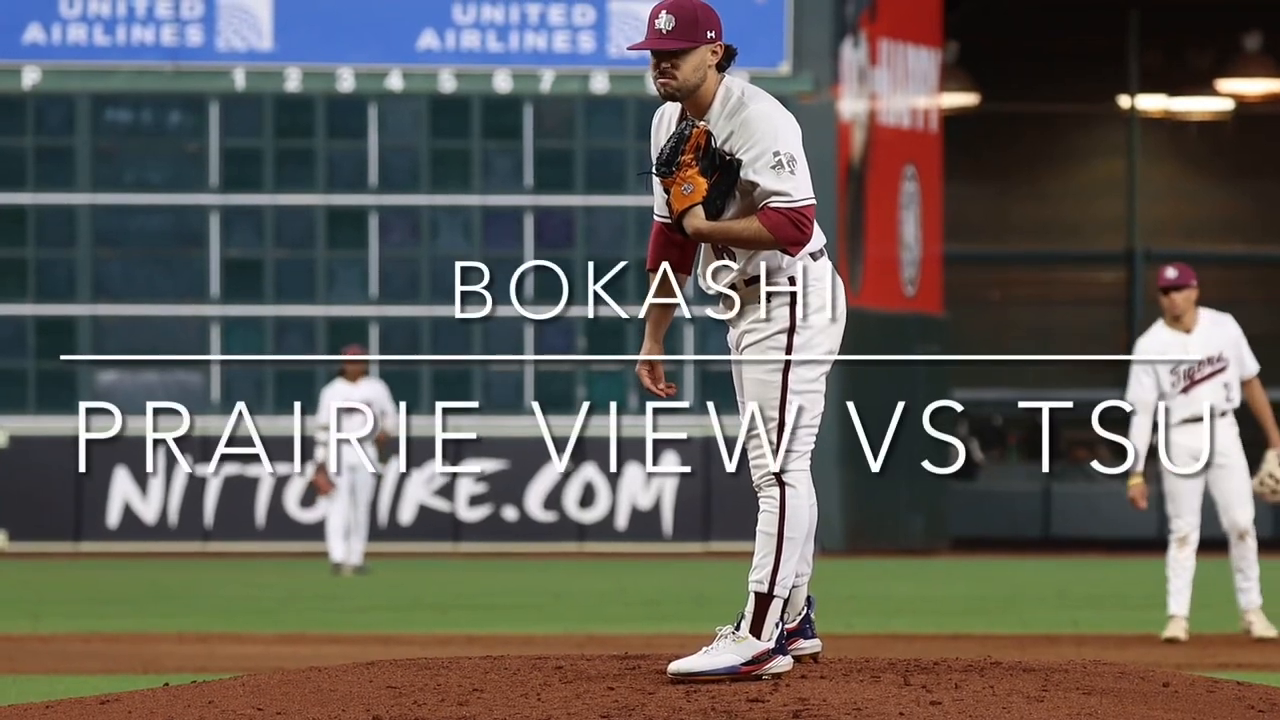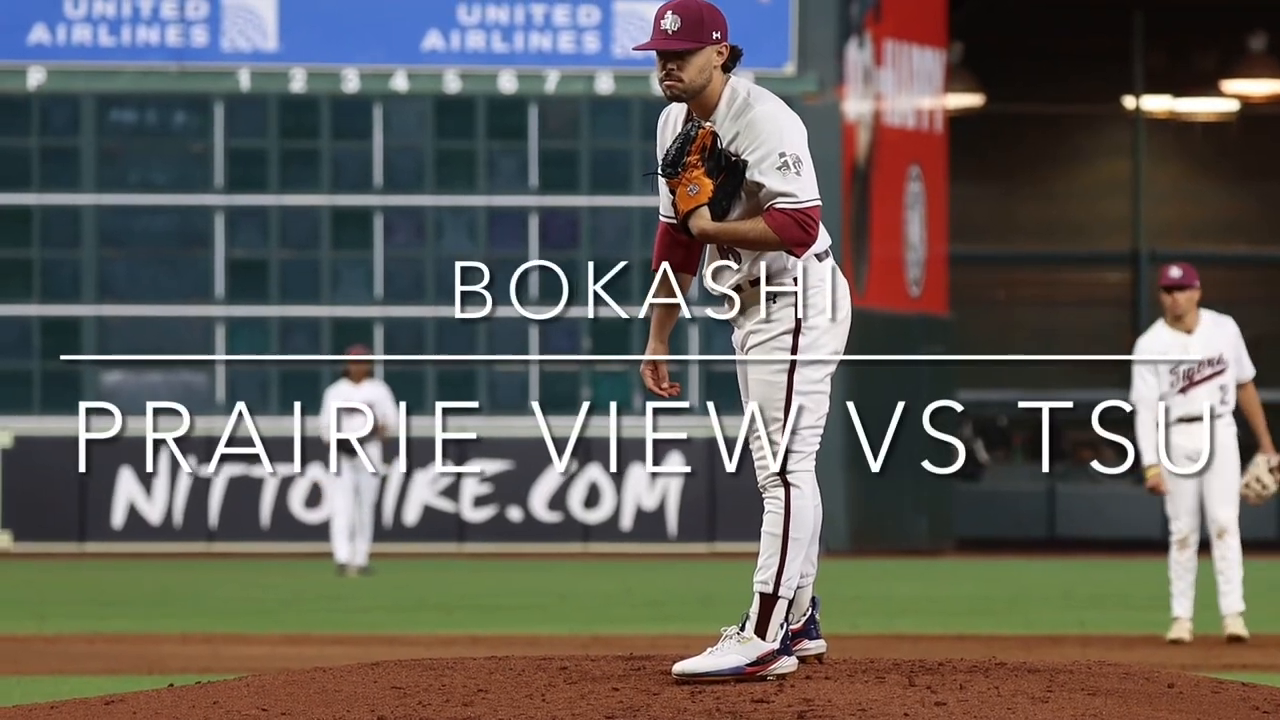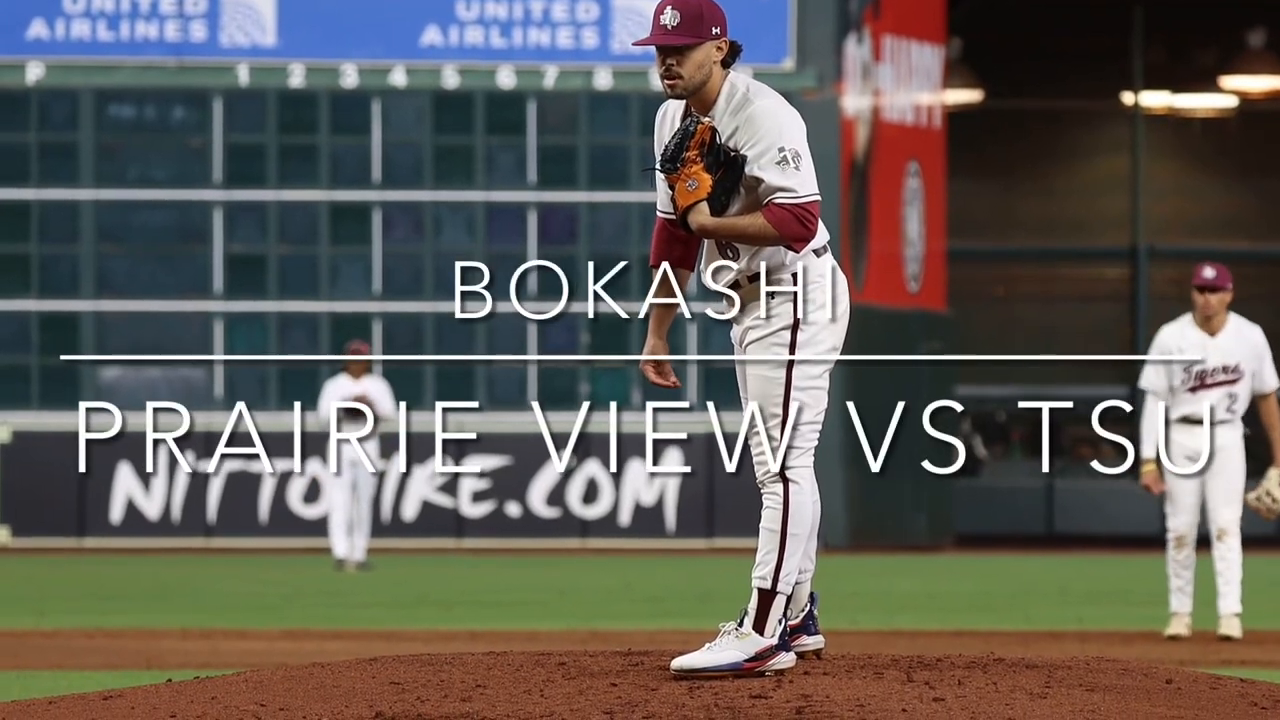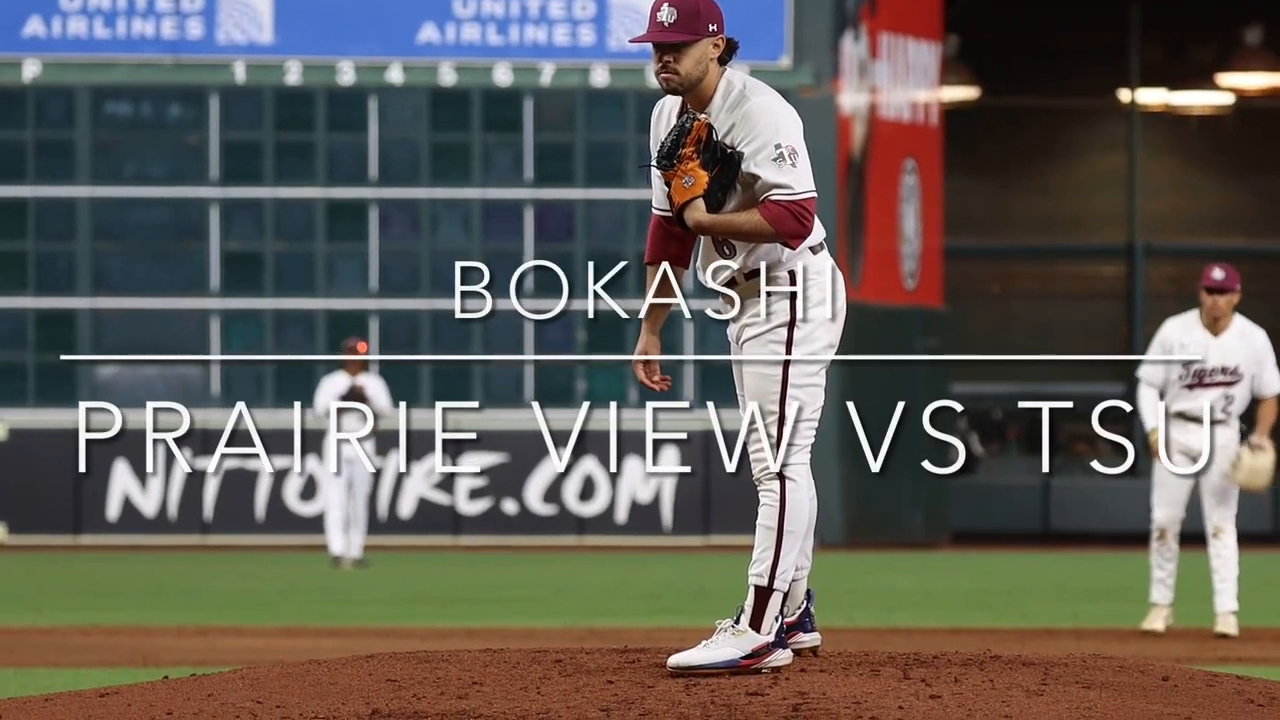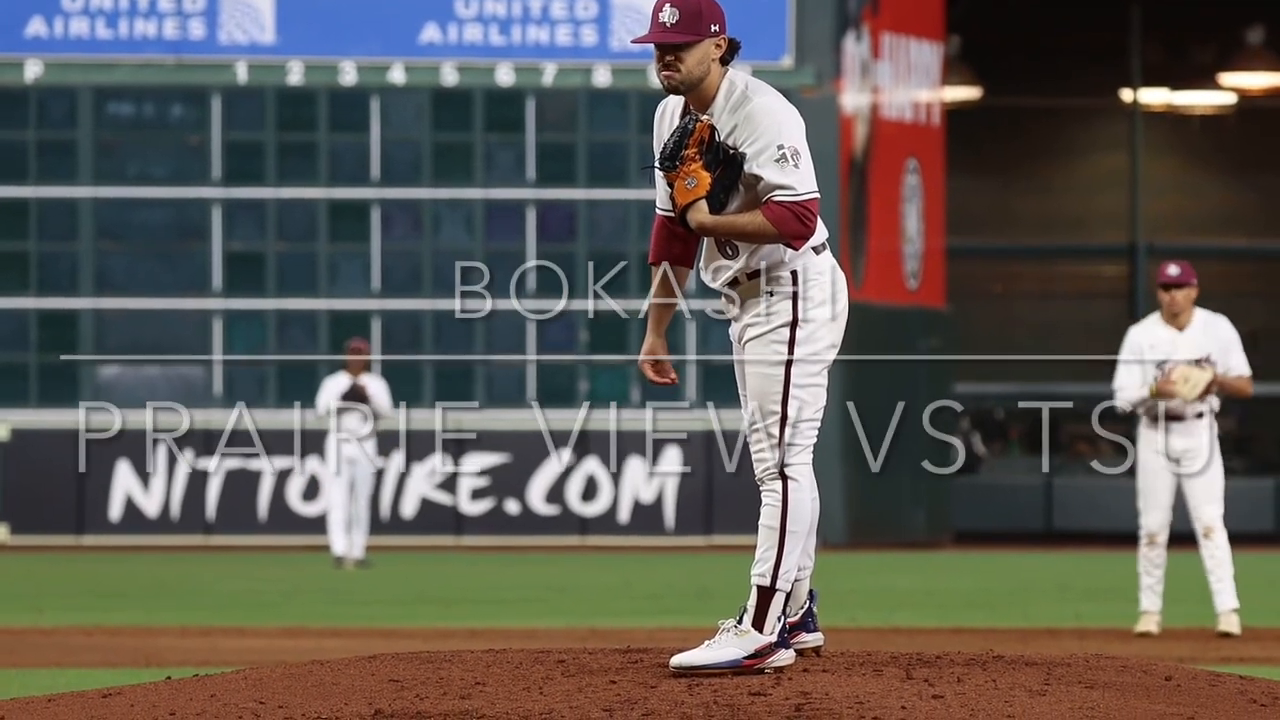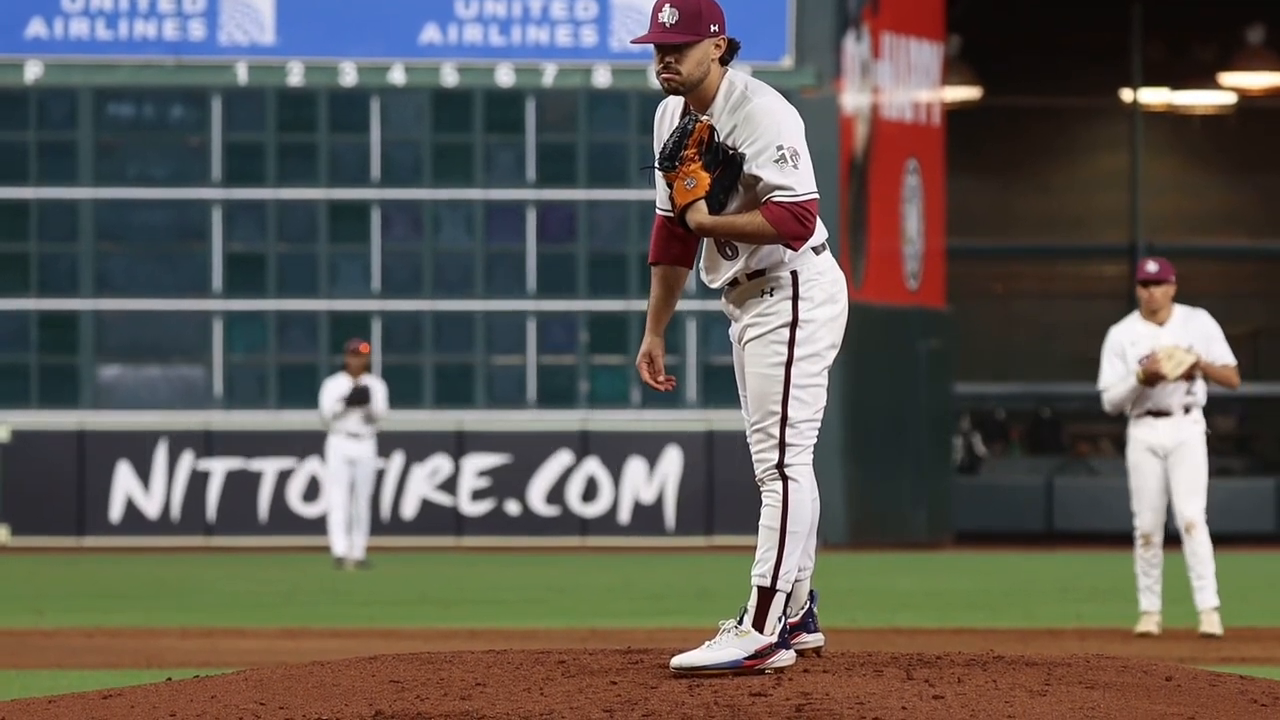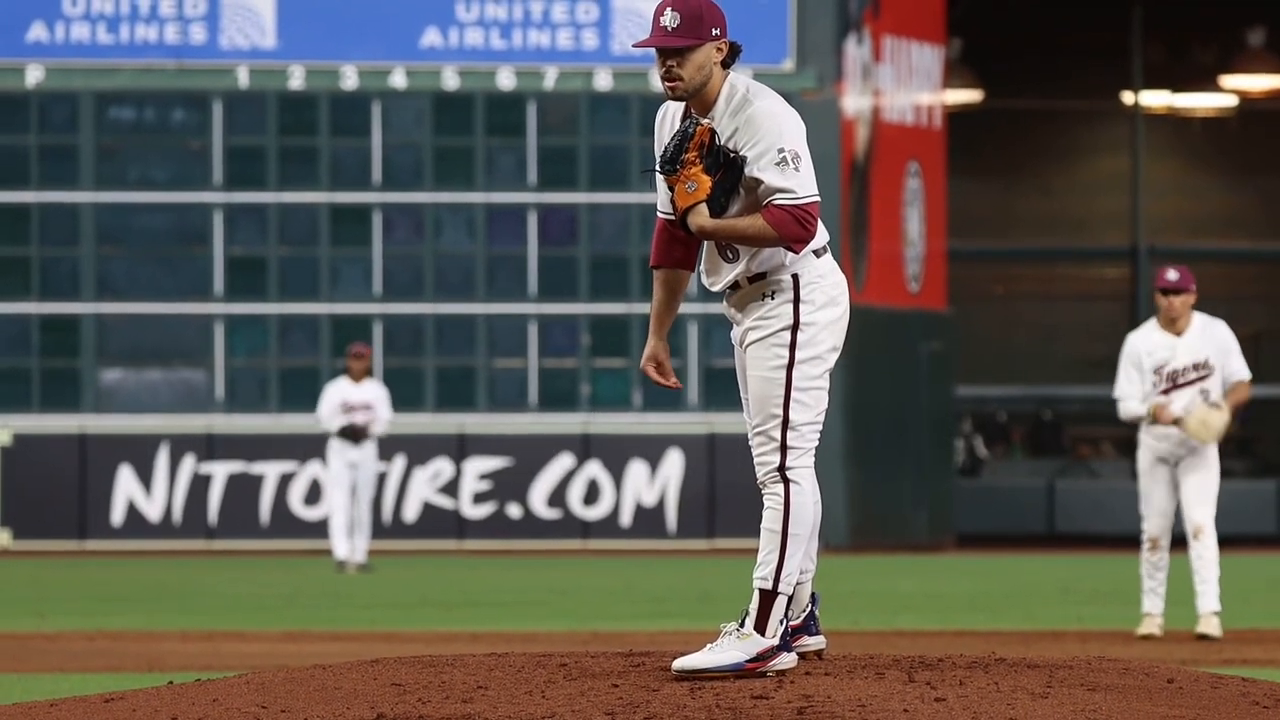
dt=0.4s
person 1, frame 1
left shoulder: (757, 119)
right shoulder: (667, 122)
left elbow: (793, 225)
right elbow: (669, 236)
left wrist: (703, 227)
right wrist: (653, 337)
left hip: (791, 301)
right hip: (744, 305)
left knee: (778, 467)
right knee: (775, 467)
left ankle: (760, 637)
right ankle: (792, 620)
person 1, frame 2
left shoulder: (762, 120)
right shoulder: (673, 123)
left elbow: (799, 226)
right elbow: (674, 237)
left wrist: (709, 228)
right wrist: (658, 339)
left hip: (797, 302)
right hip: (751, 307)
left knee: (784, 468)
right knee: (781, 469)
left ankle: (766, 638)
right ankle: (798, 620)
person 1, frame 3
left shoulder: (762, 114)
right shoulder: (671, 118)
left elbow: (798, 220)
right elbow: (672, 232)
left wrist: (708, 223)
right wrist: (657, 333)
left hip: (795, 297)
right hip: (748, 301)
left knee: (782, 464)
right knee: (779, 464)
left ankle: (763, 633)
right ankle: (796, 616)
person 1, frame 4
left shoulder: (759, 111)
right shoulder: (667, 115)
left elbow: (795, 217)
right elbow: (667, 228)
left wrist: (704, 220)
right wrist: (650, 329)
left hip: (792, 293)
right hip: (744, 298)
left knee: (779, 461)
right knee: (775, 461)
left ankle: (760, 630)
right ankle: (793, 613)
person 1, frame 5
left shoulder: (761, 112)
right shoulder: (670, 115)
left elbow: (797, 218)
right elbow: (671, 227)
left wrist: (707, 221)
right wrist: (656, 329)
left hip: (793, 294)
right hip: (746, 299)
left knee: (781, 459)
right knee: (776, 460)
left ankle: (763, 631)
right ankle: (795, 613)
person 1, frame 6
left shoulder: (760, 112)
right shoulder: (670, 116)
left elbow: (797, 219)
right elbow: (671, 228)
left wrist: (706, 221)
right wrist: (654, 331)
left hip: (793, 293)
right hip: (746, 299)
left knee: (781, 460)
right knee: (777, 460)
left ankle: (763, 631)
right ankle: (796, 613)
person 1, frame 7
left shoulder: (761, 115)
right shoulder: (671, 120)
left elbow: (797, 222)
right elbow: (672, 233)
left wrist: (708, 225)
right wrist: (658, 334)
left hip: (794, 297)
right hip: (747, 302)
left knee: (782, 463)
right knee: (779, 463)
left ankle: (765, 634)
right ankle: (797, 616)
person 2, frame 1
left shoulder: (1225, 326)
right shoulder: (1150, 344)
right elbow: (1141, 411)
right wrist: (1136, 473)
left hip: (1223, 433)
right hip: (1180, 440)
left knee: (1240, 522)
right knee: (1182, 530)
right ankle: (1177, 617)
person 2, frame 2
left shoulder: (1225, 328)
right shoulder: (1149, 344)
left elbow: (1245, 386)
right elbow: (1145, 410)
left wrist: (1265, 442)
right wrist: (1151, 466)
left hip: (1220, 434)
right hip: (1176, 439)
left knee: (1224, 523)
right knee: (1182, 532)
left ankle: (1233, 614)
right ankle: (1182, 619)
person 2, frame 3
right shoulder: (1169, 337)
right elbow: (1154, 401)
right wrist: (1148, 461)
left hip: (1226, 438)
right hip: (1181, 439)
left knee: (1225, 525)
right knee: (1180, 530)
left ankle: (1230, 614)
right ankle: (1180, 613)
person 2, frame 4
right shoulder: (1173, 331)
right elbow: (1148, 387)
right wrist: (1154, 431)
left hip: (1223, 437)
right hip: (1176, 433)
left knee: (1220, 523)
right knee: (1164, 521)
left ankle: (1226, 612)
right ankle: (1160, 605)
person 2, frame 5
left shoulder: (1219, 328)
right shoulder: (1140, 335)
left elbow: (1246, 388)
right elbow: (1123, 399)
left wrist: (1217, 379)
right wrist: (1153, 390)
left hip: (1200, 433)
right hip: (1154, 435)
left knee: (1209, 522)
right knee: (1153, 526)
left ankle: (1228, 610)
right ankle: (1150, 611)
person 2, frame 6
left shoulder: (1199, 322)
right shoulder: (1120, 334)
left elbow: (1233, 379)
right elbow: (1110, 402)
left wrist: (1201, 364)
right wrist: (1141, 376)
left hip: (1187, 428)
right hip: (1144, 433)
left knee: (1190, 517)
right knee: (1147, 525)
left ankle: (1208, 608)
right ankle: (1150, 611)
person 2, frame 7
left shoulder: (1217, 332)
right shoulder: (1137, 341)
left elbow: (1244, 386)
right elbow: (1124, 408)
left wrist: (1226, 403)
right wrist: (1151, 410)
left hip: (1200, 438)
right hip: (1154, 440)
left knee: (1200, 522)
right knee: (1155, 529)
left ankle: (1209, 613)
right ankle: (1152, 613)
person 3, frame 1
left shoulder: (864, 44)
right shoulder: (847, 46)
left elbow: (867, 87)
right elbow: (845, 89)
left hip: (860, 120)
right hip: (850, 120)
left knee: (858, 193)
right knee: (849, 198)
left ankle: (857, 274)
right ankle: (851, 273)
person 3, frame 2
left shoulder: (869, 44)
right shoulder: (852, 47)
left elbow: (872, 87)
right elbow: (850, 90)
left hip: (865, 120)
right hip: (854, 121)
left knee: (863, 194)
right knee: (854, 194)
left ankle: (862, 276)
right ankle: (856, 274)
person 3, frame 3
left shoulder: (867, 40)
right shoulder: (850, 42)
left elbow: (871, 82)
right elbow: (849, 84)
left hip: (864, 116)
right hip: (853, 117)
left knee: (862, 186)
right knee: (853, 189)
left ankle: (860, 271)
right ankle: (855, 269)
person 3, frame 4
left shoulder: (864, 36)
right shoulder: (847, 40)
left elbow: (867, 78)
right elbow: (845, 82)
left hip: (861, 114)
right hip: (850, 114)
left knee: (859, 181)
right knee: (850, 182)
left ankle: (857, 266)
right ankle: (852, 266)
person 3, frame 5
left shoulder: (866, 37)
right shoulder: (850, 40)
left elbow: (868, 79)
right elbow: (848, 82)
left hip: (863, 112)
right hip: (852, 112)
left knee: (861, 179)
right knee: (853, 178)
left ankle: (859, 267)
right ankle: (854, 265)
person 3, frame 6
left shoulder: (866, 36)
right shoulder: (849, 40)
left elbow: (868, 79)
right elbow: (848, 83)
left wrist: (866, 104)
left hip: (863, 115)
right hip: (853, 115)
left knee: (861, 184)
right knee: (853, 184)
left ankle: (860, 268)
right ankle: (854, 266)
person 3, frame 7
left shoulder: (867, 38)
right shoulder: (850, 43)
left elbow: (870, 81)
right elbow: (848, 84)
left hip: (864, 116)
right hip: (854, 116)
left knee: (862, 187)
right knee: (854, 186)
left ankle: (861, 269)
right ankle: (856, 269)
person 4, frame 1
left shoulder: (377, 387)
right shoulder: (331, 391)
left elbow: (390, 415)
right elbow: (322, 427)
left wrist: (385, 432)
right wrist: (320, 464)
left hip: (366, 452)
right hip: (338, 451)
left knee: (362, 507)
right knee: (338, 505)
left ankle: (356, 559)
right ankle: (338, 559)
person 4, frame 2
left shoulder: (380, 389)
right shoulder: (334, 391)
left elbow: (392, 418)
right elbow: (325, 424)
left wrist: (382, 427)
right wrist: (333, 440)
left hip: (370, 452)
right hip: (342, 453)
left knee: (366, 507)
right knee: (342, 506)
left ankle: (361, 560)
right ankle: (343, 560)
person 4, frame 3
left shoulder: (379, 384)
right shoulder: (333, 384)
left elbow: (390, 413)
right elbow: (323, 414)
left wrist: (370, 405)
right wrist: (346, 409)
left hip: (368, 447)
right hip: (341, 447)
left knee: (364, 503)
right knee: (340, 502)
left ankle: (359, 556)
right ankle: (341, 555)
person 4, frame 4
left shoulder: (375, 382)
right shoulder: (330, 381)
left elbow: (386, 410)
right elbow: (320, 409)
left wrist: (366, 397)
right wrist: (342, 399)
left hip: (364, 445)
right hip: (337, 443)
left knee: (359, 500)
right knee: (335, 498)
left ankle: (355, 553)
right ankle: (337, 552)
person 4, frame 5
left shoulder: (377, 383)
right shoulder: (332, 382)
left elbow: (386, 411)
right elbow: (322, 409)
left wrist: (367, 396)
right wrist: (344, 398)
left hip: (366, 446)
right hip: (339, 444)
left knee: (362, 501)
right knee: (338, 499)
left ankle: (358, 553)
right ankle: (340, 553)
person 4, frame 6
left shoulder: (376, 384)
right shoulder: (332, 383)
left elbow: (379, 416)
right elbow: (326, 414)
left wrist: (368, 401)
right wrist: (347, 401)
left hip: (366, 446)
right hip: (339, 444)
left knee: (363, 501)
right knee: (338, 500)
left ankle: (358, 554)
right ankle: (340, 553)
person 4, frame 7
left shoulder: (378, 389)
right shoulder: (333, 387)
left elbow: (385, 423)
right elbow: (323, 419)
left wrist: (367, 429)
right wrist: (342, 428)
left hip: (367, 450)
right hip: (339, 448)
left knee: (364, 505)
right knee: (339, 504)
left ankle: (360, 557)
right ankle: (342, 557)
